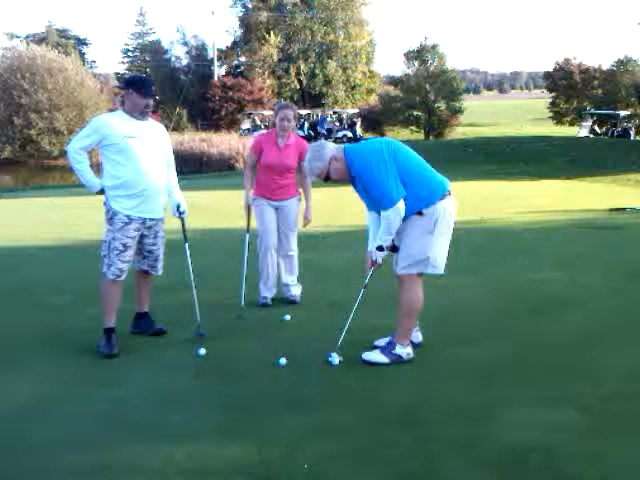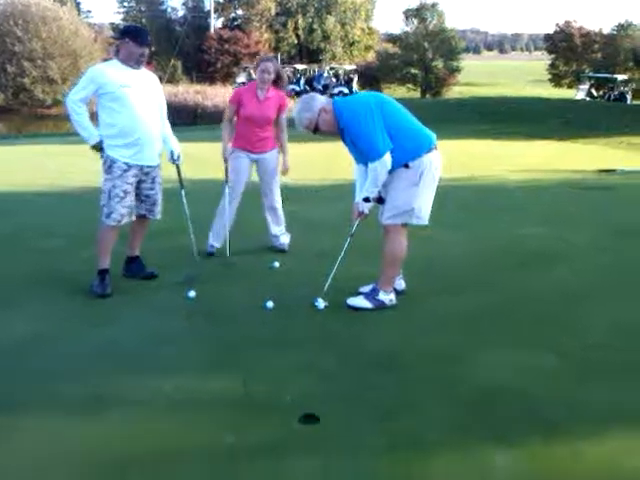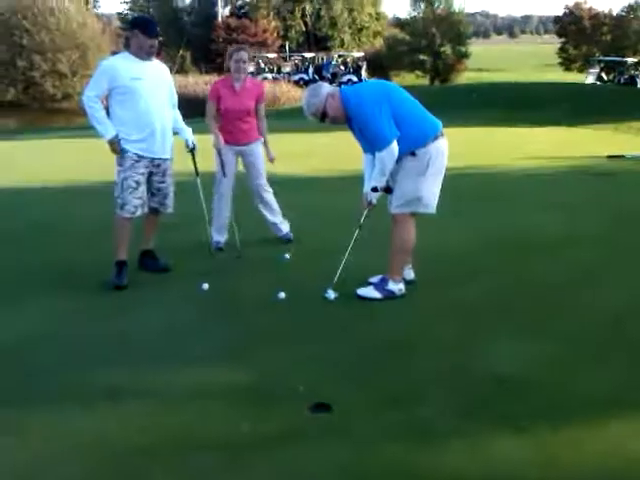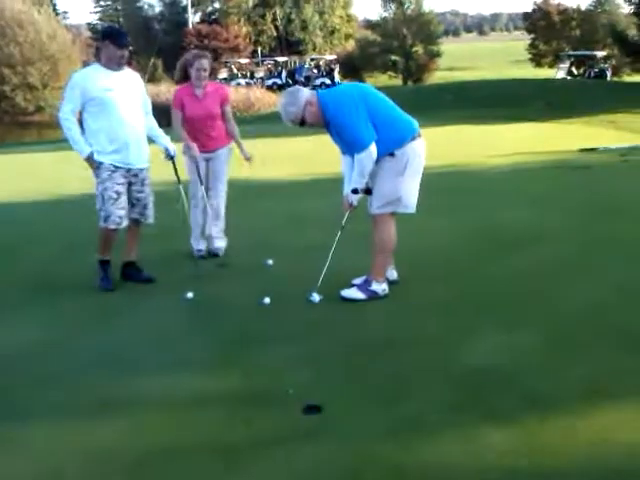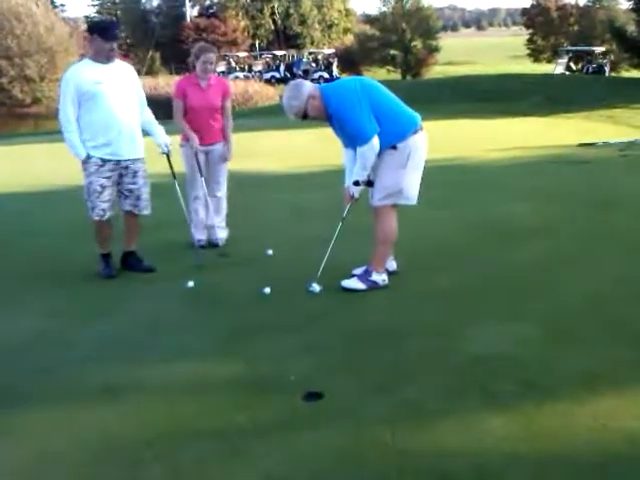
dt=0.3s
person 1, frame 1
left shoulder: (159, 129)
right shoulder: (106, 123)
left elbow: (169, 167)
right elbow: (74, 149)
left wrist: (177, 197)
right wrist: (94, 184)
left hip: (155, 212)
right hip: (123, 212)
left knee: (148, 267)
right knee: (114, 271)
left ankle: (141, 318)
right ankle: (109, 332)
person 1, frame 2
left shoulder: (151, 78)
right shoulder: (101, 73)
left elbow: (161, 116)
right elbow: (74, 102)
left wrist: (172, 144)
right wrist: (93, 137)
left hip: (151, 160)
right hip: (120, 159)
left knee: (144, 212)
right knee: (113, 216)
left ankle: (132, 261)
right ankle: (102, 273)
person 1, frame 3
left shoulder: (162, 69)
right shoulder: (113, 66)
left elbow: (171, 107)
right elbow: (90, 98)
left wrist: (185, 132)
right wrist: (110, 134)
left hip: (162, 151)
right hip: (132, 151)
left knee: (156, 206)
right knee: (127, 208)
left ankle: (147, 254)
right ankle: (120, 266)
person 1, frame 4
left shoulder: (134, 78)
right shoulder: (84, 78)
left elbow: (146, 116)
right elbow: (66, 116)
left wrist: (164, 140)
right wrist: (85, 151)
left hip: (139, 162)
right hip: (108, 163)
left knee: (137, 217)
right knee: (112, 219)
left ankle: (130, 265)
right ankle: (104, 264)
person 1, frame 5
left shoulder: (127, 70)
right shoulder: (75, 75)
left elbow: (142, 108)
right elbow: (67, 117)
left wrist: (160, 135)
right wrist: (79, 153)
left hip: (133, 154)
right hip: (99, 157)
left knee: (136, 207)
right knee: (101, 212)
left ankle: (130, 255)
right ankle: (105, 258)
person 2, frame 1
left shoulder: (366, 159)
right shoulder: (356, 166)
left elbow: (394, 207)
right elbow: (375, 208)
left wrist: (381, 246)
right wrist: (372, 247)
left hip: (431, 207)
right hip: (417, 210)
left knee: (408, 274)
right knee: (405, 272)
left ankle: (401, 346)
right ankle: (410, 331)
person 2, frame 2
left shoulder: (355, 112)
right shoulder: (345, 120)
left elbow: (381, 160)
right elbow: (363, 160)
left wrist: (367, 198)
right wrist: (360, 199)
left hip: (418, 161)
right hip: (405, 163)
left knee: (394, 224)
right knee: (392, 222)
left ankle: (384, 292)
right ankle: (394, 280)
person 2, frame 3
left shoulder: (362, 101)
right shoulder: (353, 109)
left elbow: (387, 149)
right elbow: (371, 150)
left wrist: (376, 187)
right wrist: (368, 188)
left hip: (424, 149)
right hip: (411, 151)
left knee: (402, 214)
right knee: (401, 212)
left ankle: (394, 282)
right ankle: (403, 270)
person 2, frame 4
left shoulder: (339, 104)
right shoulder: (330, 111)
left elbow: (366, 151)
right elbow: (349, 151)
left wrist: (355, 189)
right wrist: (348, 190)
left hip: (402, 149)
right hip: (390, 151)
left knee: (382, 214)
right knee: (380, 212)
left ankle: (377, 283)
right ankle: (386, 270)
person 2, frame 5
left shoulder: (342, 98)
right shoulder: (332, 104)
left elbow: (369, 143)
right elbow: (351, 144)
left wrist: (357, 182)
right wrist: (349, 183)
left hip: (404, 142)
right hip: (391, 144)
left knee: (384, 205)
right knee: (381, 204)
left ankle: (377, 273)
right ankle: (385, 261)
person 3, frame 1
left shoulder: (301, 145)
right shoulder: (261, 140)
left elbow: (305, 177)
right elbow: (249, 168)
left wrist: (308, 206)
right wrist: (248, 193)
left hip: (289, 200)
right hip: (263, 199)
left knee: (288, 246)
right knee: (267, 244)
left ankle: (291, 288)
right ankle: (266, 292)
person 3, frame 2
left shoulder: (280, 98)
right shoulder: (240, 93)
left elbow: (282, 130)
right elbow: (227, 120)
left wrist: (285, 157)
right wrist: (226, 144)
left hip: (268, 153)
right hip: (241, 152)
left knee: (272, 196)
right knee: (233, 194)
left ankle: (279, 237)
right ankle: (215, 240)
person 3, frame 3
left shoulder: (257, 87)
right shoulder: (217, 86)
left elbow: (260, 119)
right elbow: (210, 116)
left wrist: (268, 147)
right wrist: (217, 136)
left hip: (251, 144)
right hip: (227, 145)
left knee: (261, 186)
right knee: (223, 190)
left ankle: (279, 226)
right ankle: (219, 235)
person 3, frame 4
left shoulder: (220, 90)
right shoulder: (180, 94)
left elbow: (229, 121)
right elbow: (177, 125)
left wrist: (241, 147)
right wrist: (189, 144)
left hip: (220, 149)
right hip: (195, 151)
left knee: (217, 196)
right knee: (197, 197)
left ankle: (216, 241)
right ankle: (198, 243)
person 3, frame 5
left shoulder: (223, 84)
right shoulder: (183, 84)
left elbow: (227, 117)
right elbow: (178, 116)
left wrist: (228, 145)
right wrist: (191, 135)
left hip: (217, 144)
right hip: (192, 144)
left knee: (217, 189)
right knee: (196, 190)
left ankle: (217, 231)
right ankle: (199, 233)
